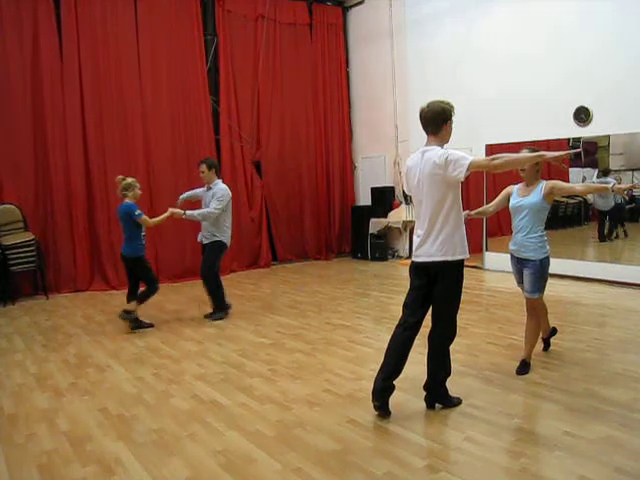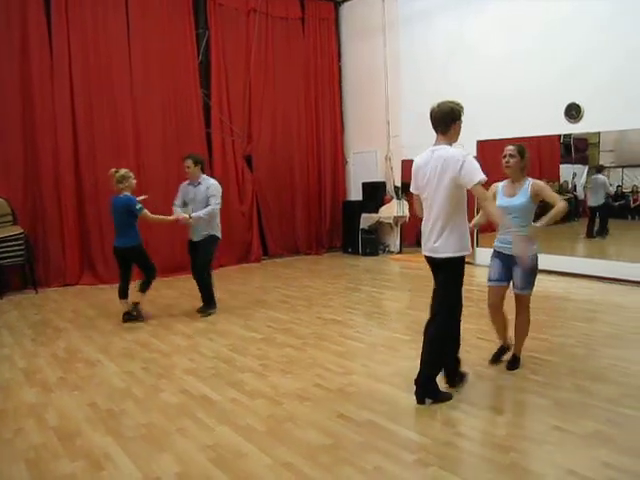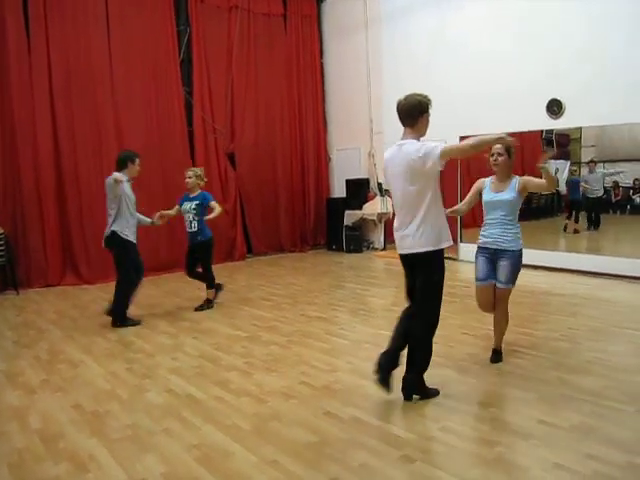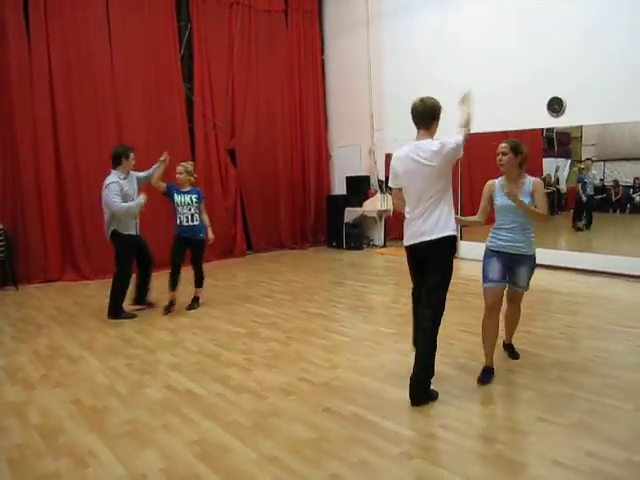
dt=1s
person 1, frame 1
left shoulder: (411, 163)
right shoulder: (445, 159)
right elbow: (493, 163)
left wrist: (458, 214)
right wrist: (541, 156)
left hip: (421, 256)
right hip: (447, 257)
left knee: (408, 322)
right knee: (442, 327)
left ankle: (382, 389)
right ankle: (435, 392)
person 1, frame 2
left shoulder: (420, 161)
right shoulder: (461, 160)
right elbow: (485, 200)
left hip: (431, 246)
right hip: (451, 249)
left knee: (450, 311)
right knee: (442, 314)
left ankle: (452, 370)
right ankle: (426, 385)
person 1, frame 3
left shoulder: (389, 155)
right shoulder: (422, 151)
right elbow: (468, 147)
right wrist: (498, 138)
left hip: (404, 244)
right hip: (427, 244)
left knee: (416, 306)
right knee: (426, 313)
left ankle: (388, 362)
right ankle: (413, 382)
person 1, frame 4
left shoulder: (399, 157)
right shoulder: (444, 149)
left elbow: (398, 203)
right elbow: (464, 130)
right wrist: (465, 107)
left hip: (413, 239)
right hip: (441, 238)
left knee: (420, 300)
right knee: (431, 307)
left ankle: (423, 367)
right ankle: (420, 386)
person 2, frame 1
left shoulder: (548, 187)
right shoulder: (511, 190)
left elbow: (580, 188)
right elbow: (490, 208)
left wrist: (612, 187)
right wrist: (471, 213)
left hip: (536, 255)
right hip: (516, 253)
left knee: (532, 305)
right knee: (533, 300)
left ankle: (526, 357)
right ankle: (547, 330)
person 2, frame 2
left shoulder: (533, 186)
right shoulder: (496, 188)
left elbow: (561, 204)
right elbow: (483, 216)
left wrist: (538, 225)
right wrist: (468, 226)
right hip: (500, 251)
left knee: (522, 304)
right knee: (493, 303)
left ankle: (516, 353)
right ankle: (504, 343)
person 2, frame 3
left shoulder: (521, 183)
right shoulder: (482, 183)
left elbow: (551, 186)
right elbow: (463, 207)
left wrist: (543, 168)
right wrist: (445, 212)
left hip: (510, 248)
right hip: (485, 247)
left knee: (501, 301)
right knee: (484, 302)
left ankle: (497, 347)
right ankle: (498, 320)
person 2, frame 4
left shoulder: (534, 184)
right shoulder: (492, 185)
left elbow: (543, 215)
right elbow: (480, 218)
left wrist: (518, 201)
right wrist: (456, 219)
left hip: (524, 253)
right hip: (496, 250)
left knee: (514, 301)
right knee: (491, 306)
left ankle: (508, 341)
right ankle: (488, 365)
person 3, frame 1
left shoulder: (222, 190)
right shoulder: (206, 189)
left elbow: (211, 213)
right elbow: (195, 193)
left wrist: (185, 214)
right wrist: (181, 198)
left hip: (218, 239)
right hip: (207, 238)
left knee: (207, 272)
right knee: (211, 273)
left ankle: (222, 307)
right ankle: (220, 307)
person 3, frame 2
left shoulder: (212, 185)
right shoulder: (184, 187)
left elbow: (213, 209)
right elbow: (177, 207)
left wrist: (192, 216)
right wrist: (181, 215)
left hip: (210, 235)
right hip: (193, 236)
left knee: (203, 268)
right knee: (196, 270)
left ankle: (210, 303)
right ankle: (208, 302)
person 3, frame 3
left shoulder: (126, 184)
right shoulder: (116, 182)
right elbow: (111, 181)
left wrist: (151, 221)
right wrist: (117, 180)
left hip: (127, 237)
right hip: (119, 237)
left knee: (136, 271)
right knee: (127, 277)
left ankle: (116, 309)
right ankle: (120, 318)
person 3, frame 4
left shoulder: (131, 177)
right shoulder: (112, 183)
left elbow: (146, 176)
right elbow: (117, 208)
left wrist: (159, 164)
right wrist: (140, 202)
left hip: (133, 231)
right hip: (121, 232)
left knee: (147, 261)
right knee: (124, 270)
left ankle: (140, 298)
right ankle: (115, 310)
person 4, frame 1
left shoulder: (123, 207)
right shoulder: (130, 207)
right elbow: (149, 223)
right wrist: (167, 214)
left hip: (128, 253)
right hip: (135, 255)
left knee: (134, 286)
right knee: (152, 285)
left ankle: (134, 319)
right ankle: (128, 311)
person 4, frame 2
left shoulder: (115, 200)
right shoulder: (130, 200)
right elbow: (150, 217)
left wrist: (136, 200)
right wrist: (172, 218)
left hip: (118, 246)
right hip: (132, 245)
left knee: (124, 278)
right knee: (151, 271)
left ankle: (127, 312)
right ankle: (136, 305)
person 4, frame 3
left shoulder: (204, 196)
right shoulder: (185, 197)
left elbow: (217, 208)
right elbow: (173, 213)
left wrist: (212, 215)
right wrist: (162, 213)
left hip: (204, 238)
right hip: (193, 239)
left knee: (206, 269)
right knee: (190, 269)
left ankle: (209, 300)
right ankle: (215, 286)
person 4, frame 4
left shoulder: (196, 192)
right shoulder: (172, 189)
left elbow: (202, 213)
right elbow: (155, 182)
left wrist: (209, 229)
right wrist: (162, 165)
left hip: (198, 235)
right hip: (181, 235)
left knee: (197, 266)
right knee: (175, 267)
left ankle: (196, 298)
right ankle: (171, 300)
